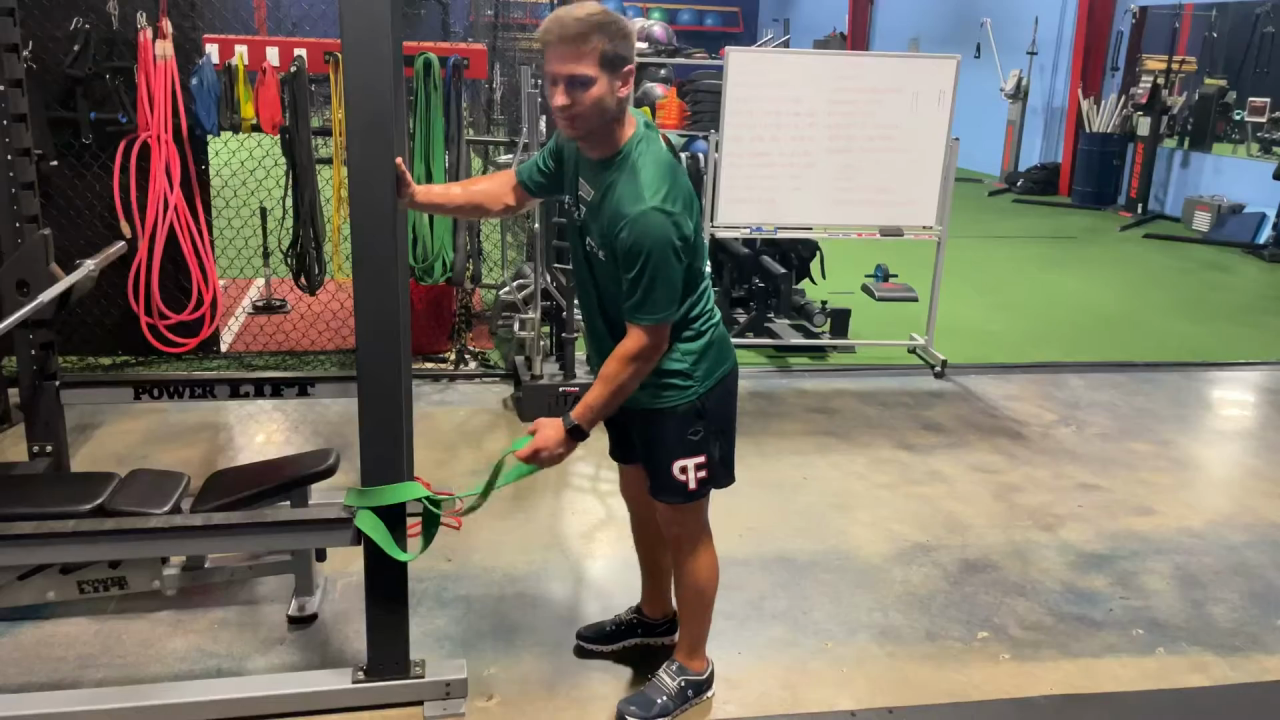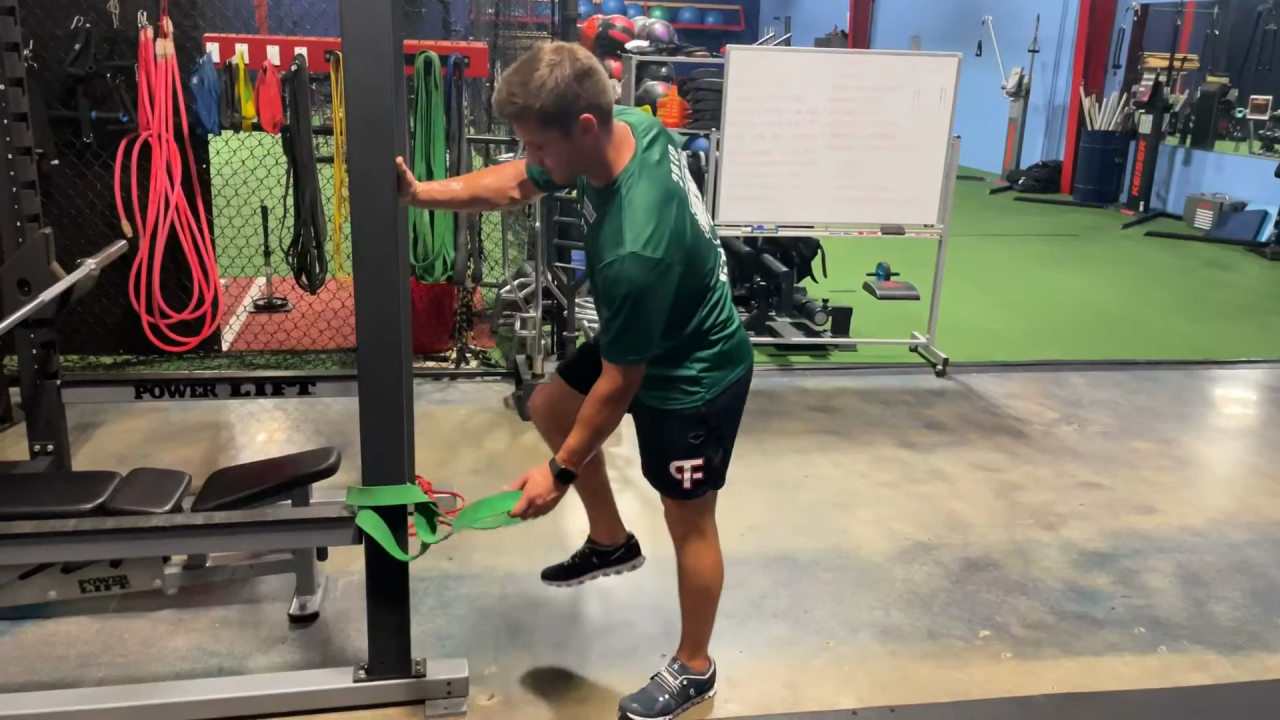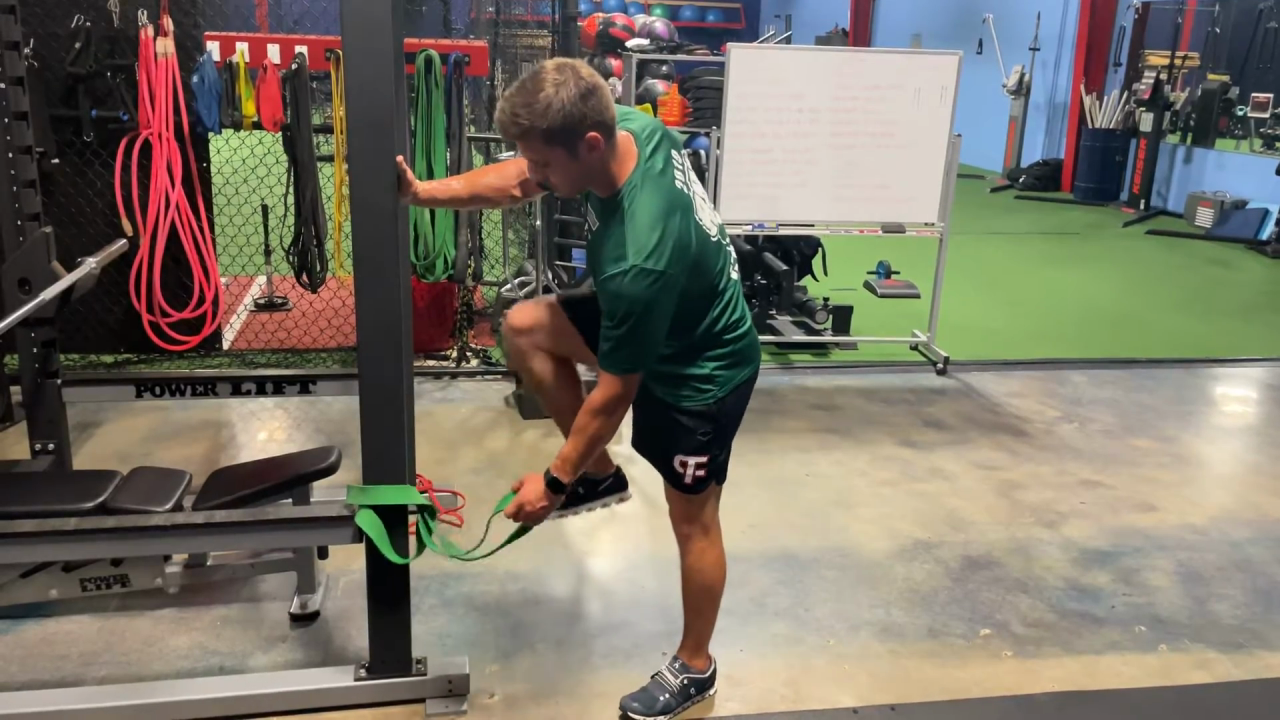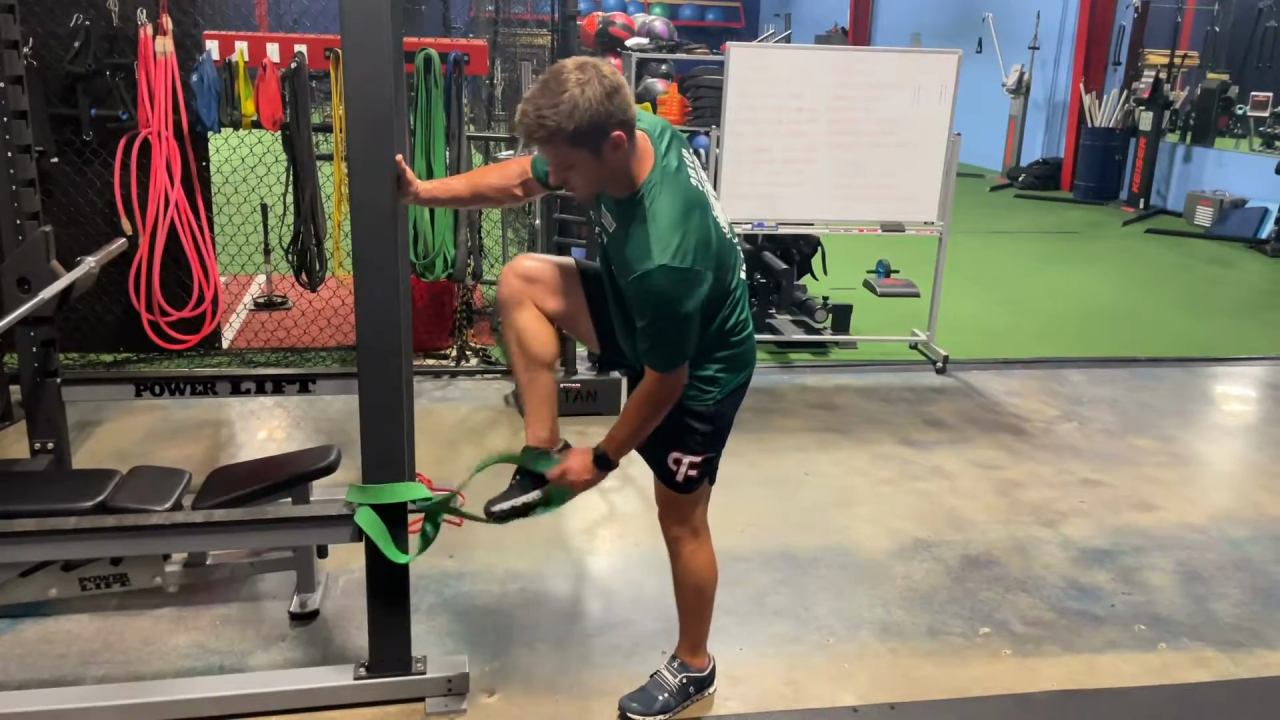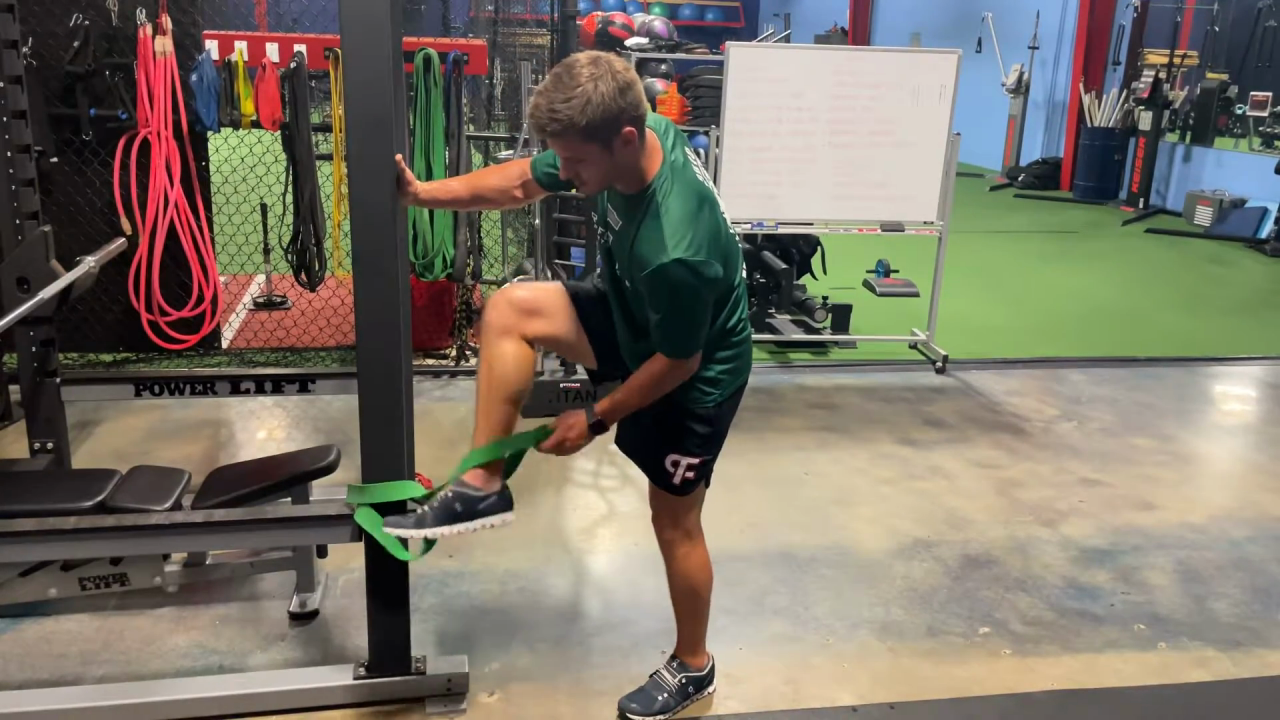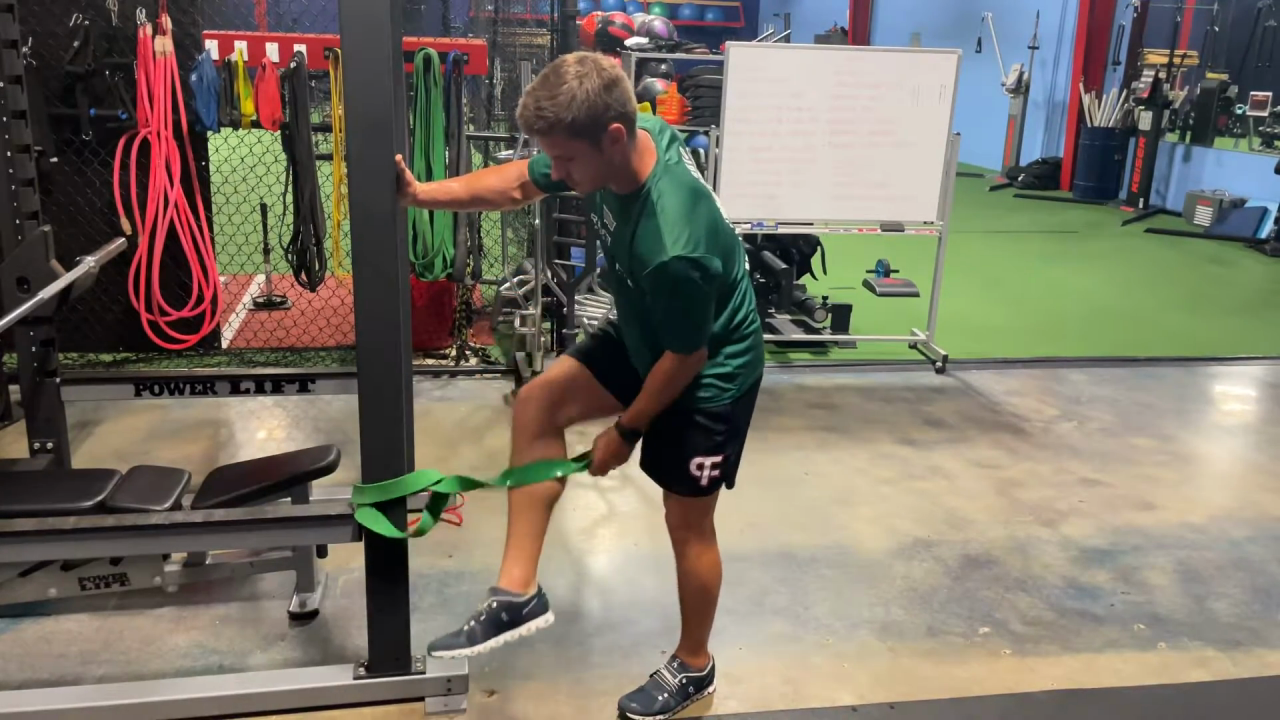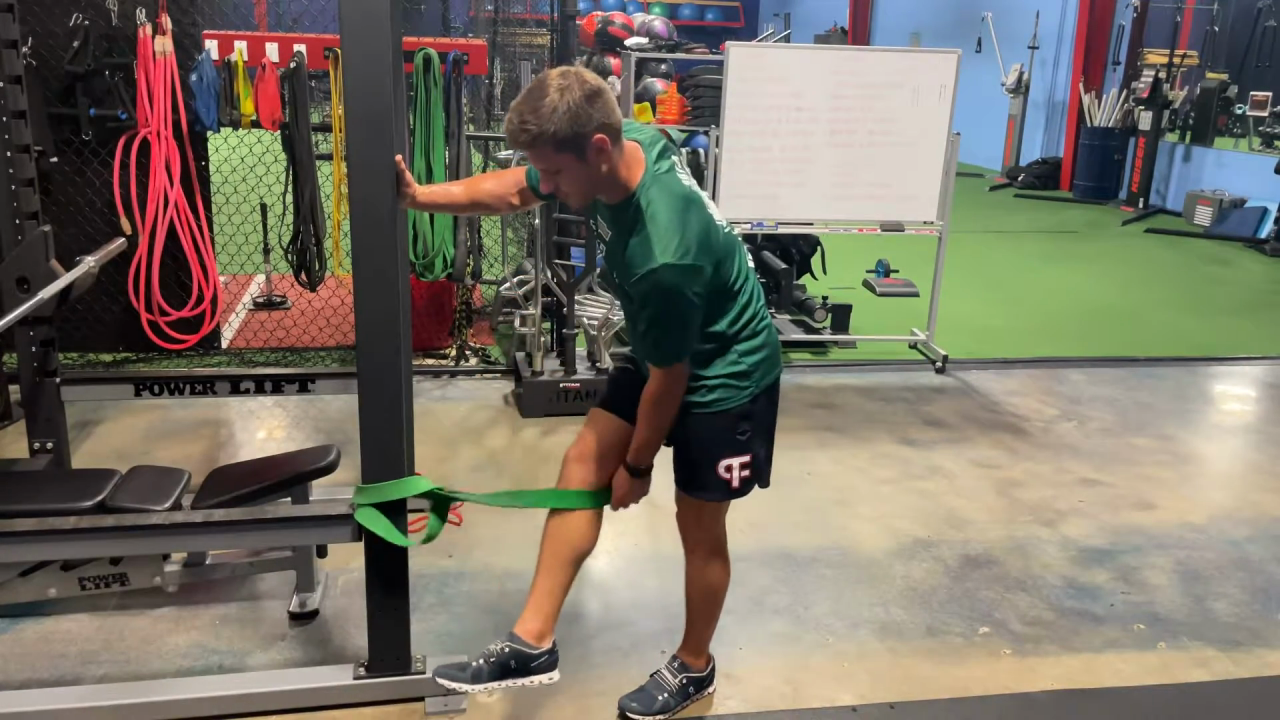
dt=0.5s
person 1, frame 1
left shoulder: (647, 210)
right shoulder: (581, 141)
left elbow: (647, 343)
right elbow: (509, 190)
left wrist: (572, 427)
right wrist: (418, 196)
left hip: (681, 381)
right hip: (630, 368)
left knee: (681, 520)
right knee: (639, 498)
right ankle: (655, 613)
person 1, frame 2
left shoulder: (634, 250)
right shoulder: (628, 126)
left elbow: (619, 384)
right elbow: (516, 184)
left wrist: (560, 473)
right wrist: (422, 193)
left hip: (695, 373)
right hip: (649, 336)
left knee: (688, 521)
right knee: (546, 407)
right ankle: (610, 539)
person 1, frame 3
left shoulder: (639, 261)
right shoulder: (629, 127)
left elbow: (615, 392)
right elbow: (515, 184)
left wrist: (554, 480)
right wrist: (424, 192)
left hip: (702, 369)
right hip: (659, 325)
left knee: (691, 519)
right knee: (524, 328)
left ankle: (694, 666)
right ankle: (600, 474)
person 1, frame 4
left shoulder: (663, 259)
right shoulder: (634, 133)
left elbow: (663, 384)
right elbow: (520, 179)
left wrist: (601, 459)
right wrist: (424, 190)
left hip: (700, 372)
right hip: (645, 319)
left knee: (679, 519)
right knee: (522, 279)
left ankle: (693, 666)
right ankle: (545, 451)
person 1, frame 5
left shoulder: (675, 251)
right shoulder: (631, 136)
left elbow: (676, 363)
right elbow: (521, 181)
left wrist: (595, 419)
right wrist: (423, 192)
left hip: (694, 376)
right hip: (636, 320)
left knee: (673, 521)
right knee: (510, 309)
left ankle: (692, 666)
right ankle: (483, 482)
person 1, frame 6
left shoulder: (674, 247)
right shoulder: (620, 140)
left elbow: (685, 361)
right elbow: (517, 184)
left wrist: (625, 433)
right wrist: (423, 193)
left hip: (709, 373)
right hip: (643, 338)
left knee: (686, 521)
right knee: (535, 405)
left ankle: (693, 666)
right ankle: (516, 596)
person 1, frame 7
left shoulder: (664, 256)
right shoulder: (621, 145)
left elbow: (669, 379)
right elbow: (514, 190)
left wrist: (636, 466)
right wrist: (420, 196)
left hip: (725, 373)
right hip: (662, 352)
left knee: (698, 523)
right knee: (581, 463)
left ankle: (693, 666)
right ankle: (532, 643)
